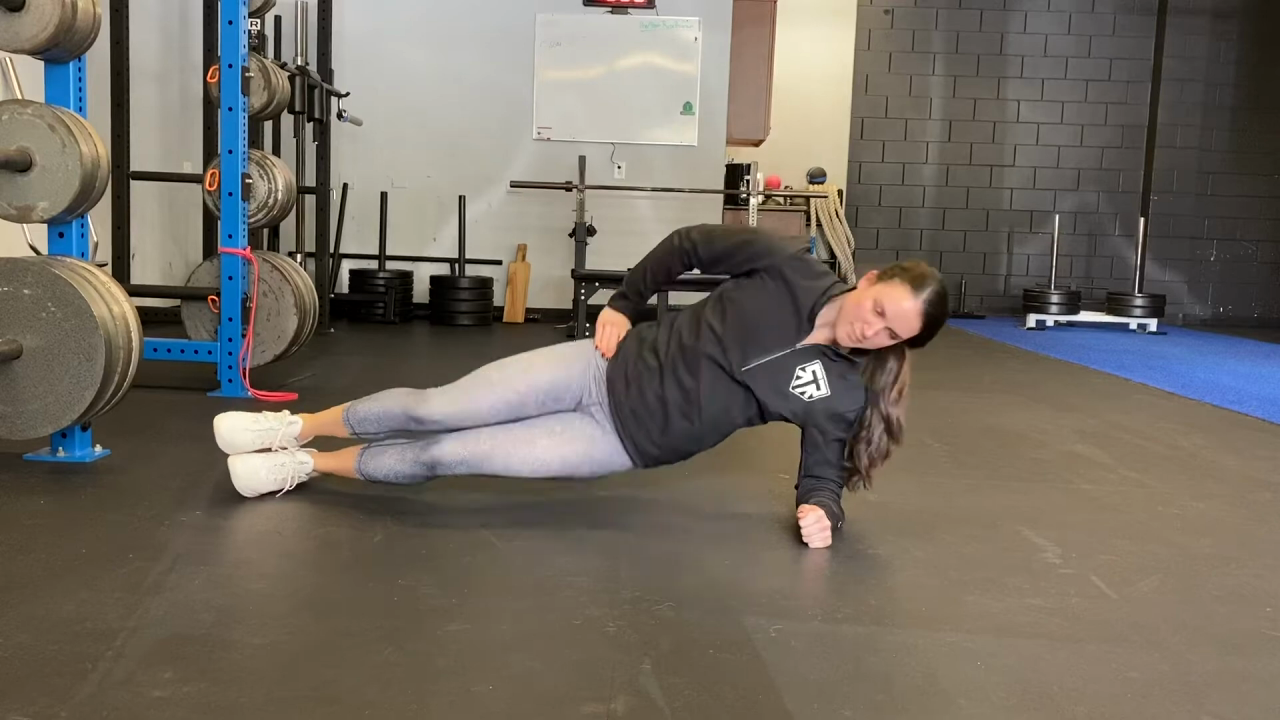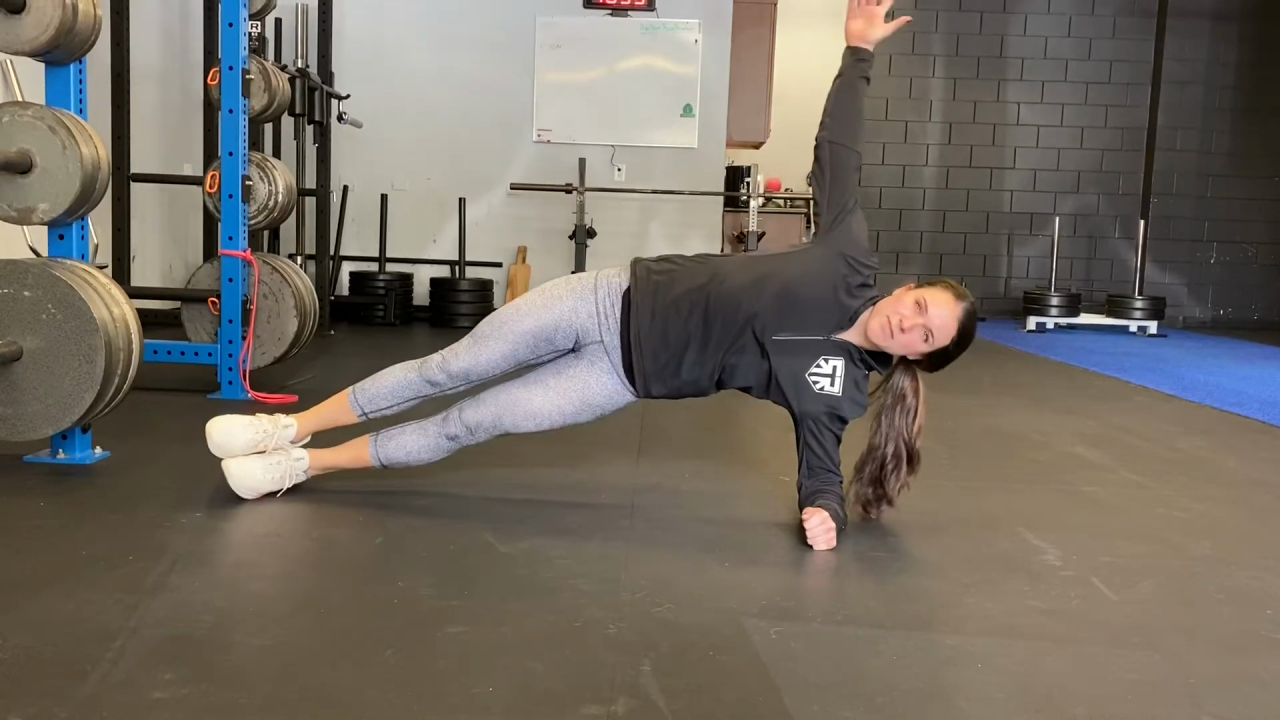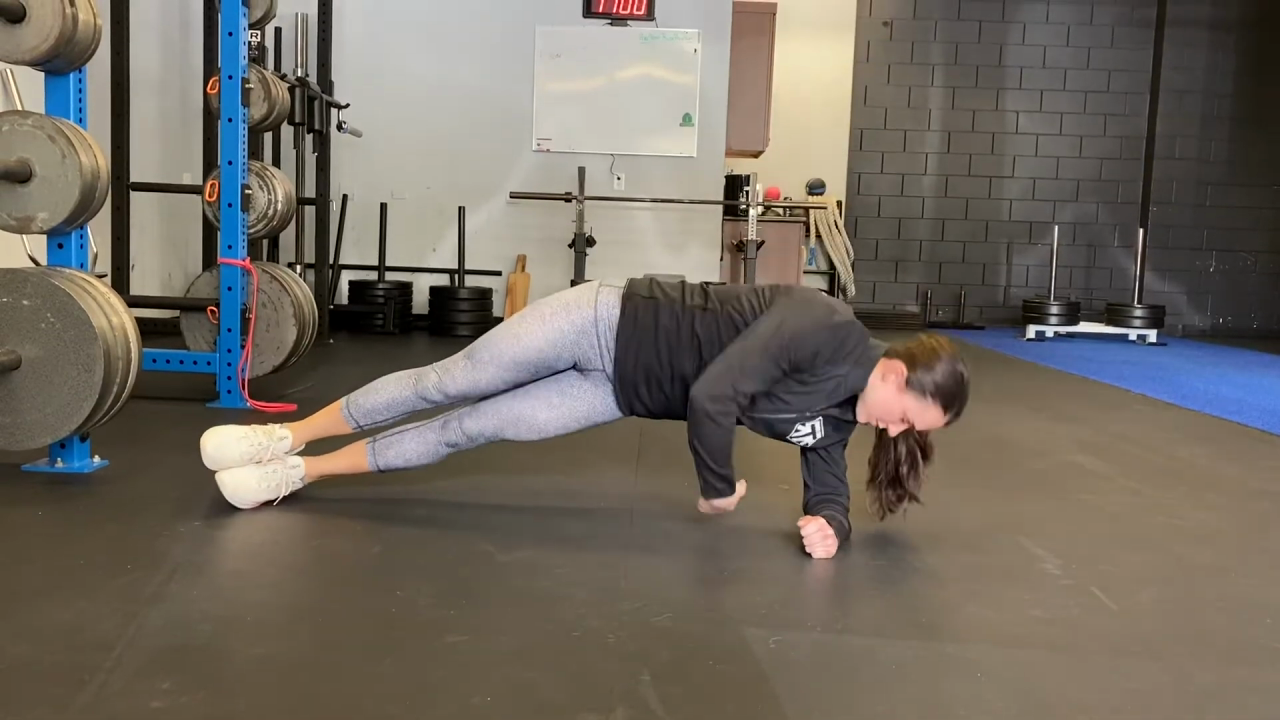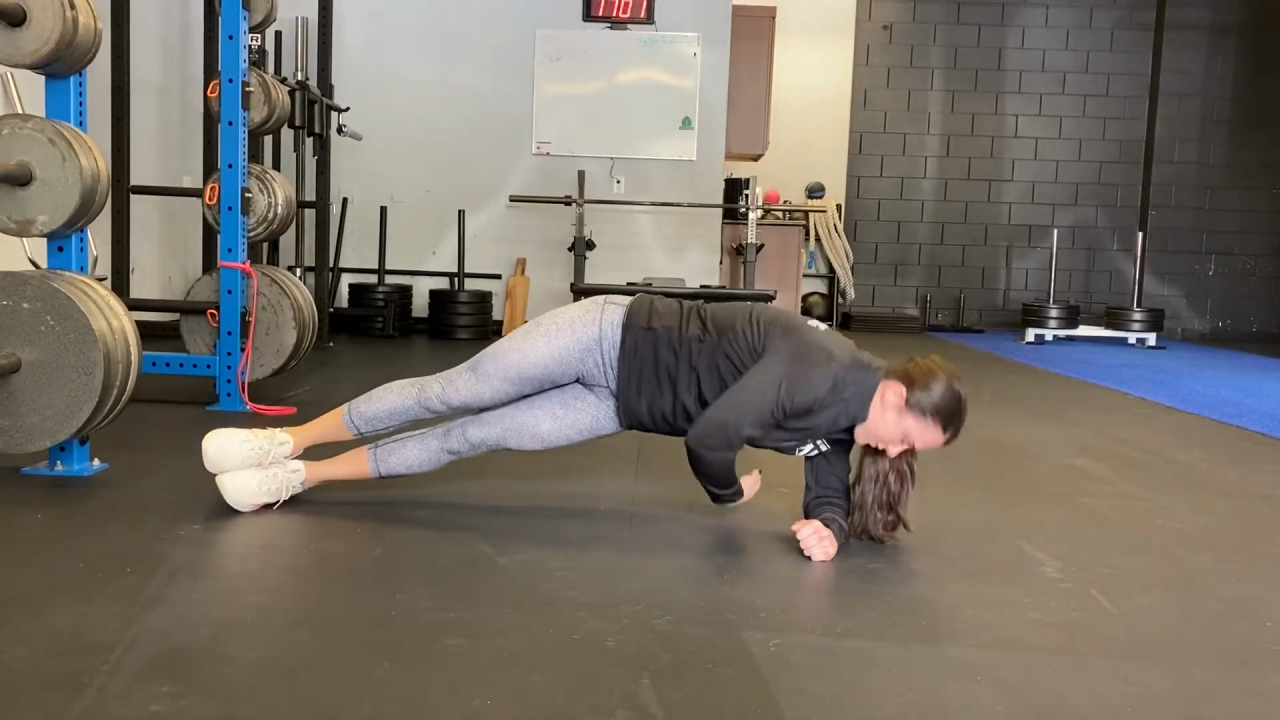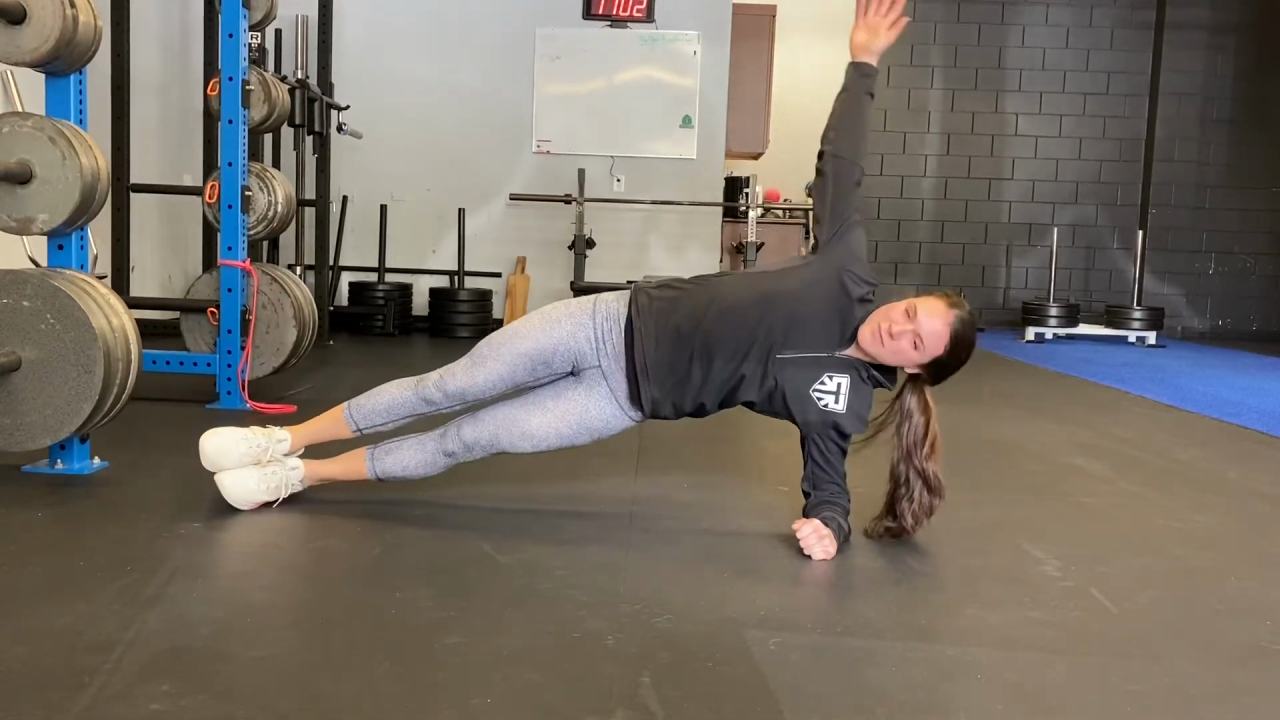
dt=1s
person 1, frame 1
left shoulder: (839, 395)
right shoulder: (793, 265)
left elbow: (824, 471)
right elbow: (691, 243)
left wrist: (820, 509)
right wrist: (621, 305)
left hip: (625, 436)
right hip: (607, 363)
left knee: (450, 454)
right knee: (434, 407)
left ankle: (304, 468)
right ankle: (293, 425)
person 1, frame 2
left shoulder: (836, 387)
right shoulder: (851, 263)
left elbow: (820, 462)
right elbow: (835, 149)
left wrist: (823, 513)
left hip: (629, 373)
right hip: (615, 298)
left knee: (468, 424)
right knee: (446, 370)
left ankle: (302, 465)
right ankle: (287, 428)
person 1, frame 3
left shoulder: (833, 415)
right shoulder: (827, 329)
left elbow: (825, 477)
right elbow: (712, 394)
left wrist: (828, 523)
right wrist: (719, 492)
left hip: (619, 393)
right hip: (609, 321)
left knee: (469, 428)
right knee: (445, 382)
left ankle: (298, 473)
right ankle: (284, 437)
person 1, frame 4
left shoulder: (838, 424)
right shoulder: (825, 367)
left elbow: (828, 481)
right elbow: (708, 434)
left wrist: (827, 525)
right wrist: (731, 490)
left hip: (621, 407)
right hip: (612, 336)
left knee: (470, 439)
right knee: (446, 395)
left ankle: (297, 478)
right ankle: (283, 440)
person 1, frame 5
left shoulder: (841, 402)
right shoulder: (849, 278)
left elbow: (826, 475)
right elbow: (838, 164)
left wrist: (826, 525)
right wrist: (861, 65)
left hip: (627, 395)
right hip: (612, 322)
left knee: (467, 440)
right knee: (445, 388)
left ankle: (297, 477)
right ankle: (283, 439)
